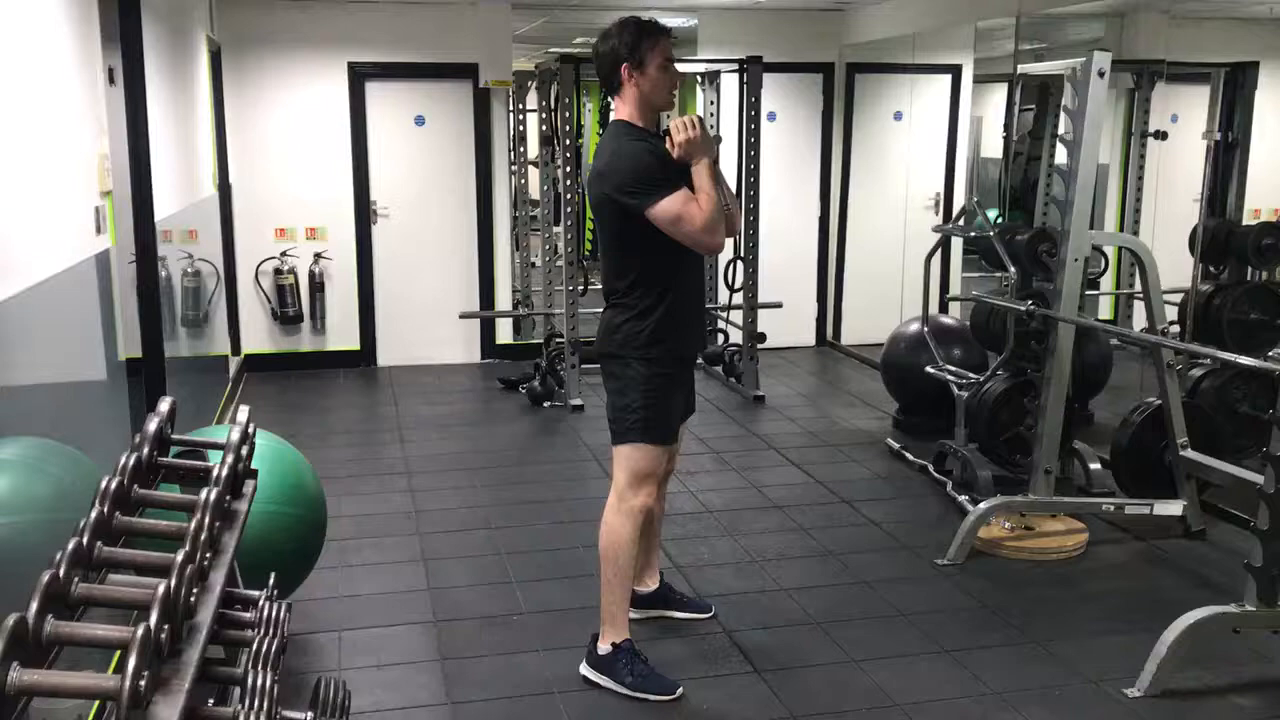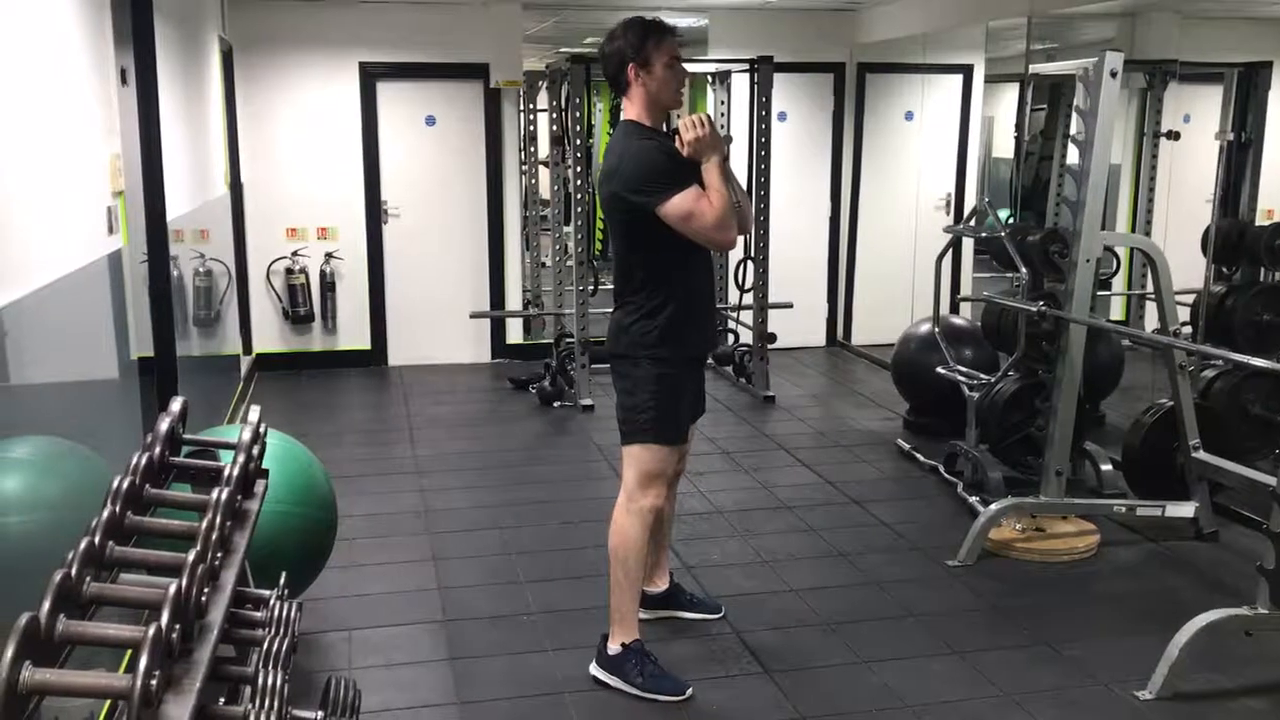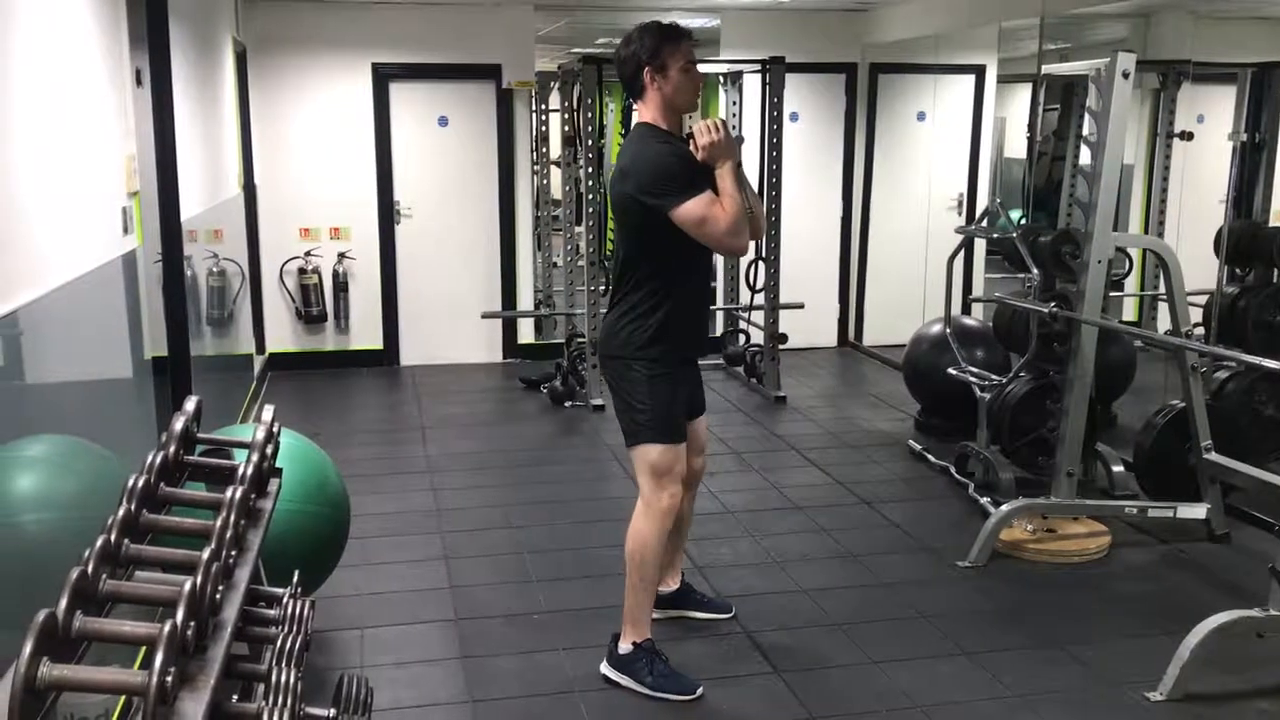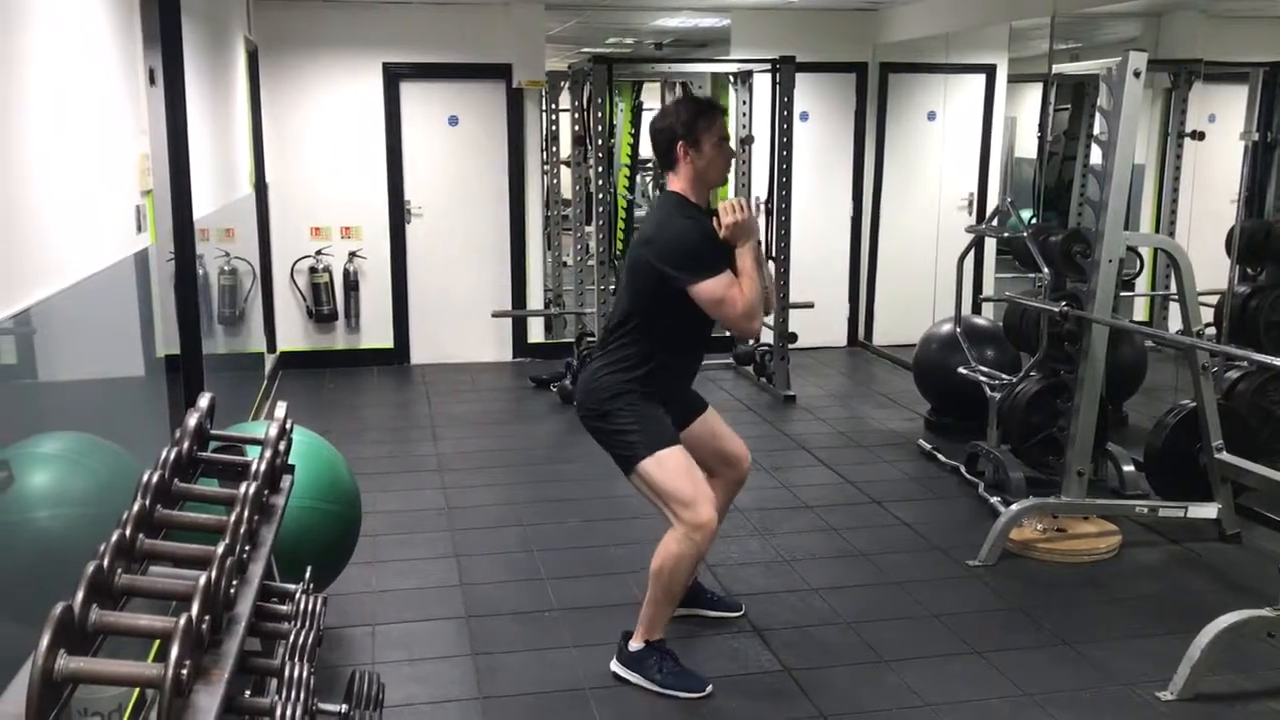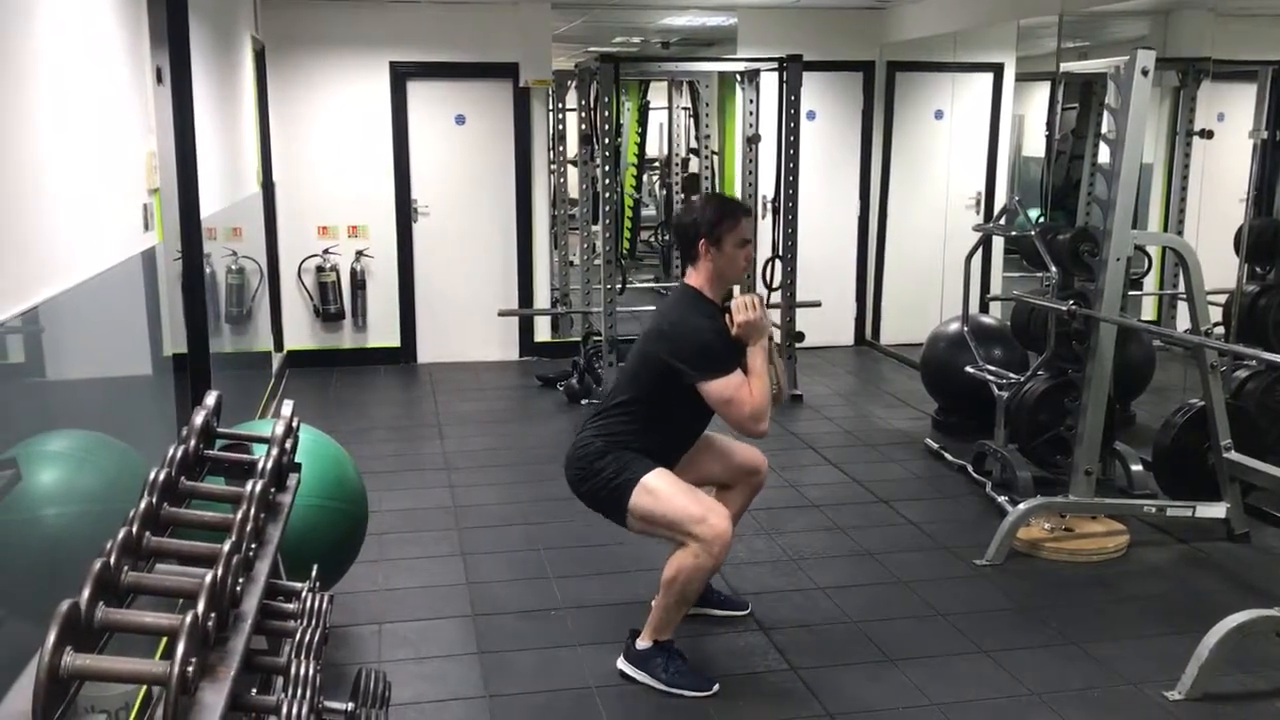
dt=1s
person 1, frame 1
left shoulder: (657, 144)
right shoulder: (627, 156)
left elbow: (729, 222)
right elbow: (707, 234)
left wrist: (703, 161)
right wrist: (700, 161)
left hip: (668, 340)
right hip: (640, 347)
left knee: (659, 472)
right knee: (635, 490)
left ankle: (647, 587)
right ankle: (609, 649)
person 1, frame 2
left shoulder: (666, 145)
right shoulder: (637, 156)
left elbow: (740, 220)
right elbow: (719, 231)
left wrist: (714, 160)
right wrist: (709, 160)
left hip: (677, 338)
right hip: (651, 345)
left knee: (669, 473)
right knee: (644, 491)
left ankle: (657, 587)
right ankle: (619, 649)
person 1, frame 3
left shoulder: (678, 148)
right shoulder: (652, 158)
left elbow: (753, 228)
right elbow: (731, 237)
left wrist: (726, 165)
right wrist: (723, 165)
left hip: (671, 343)
right hip: (641, 350)
left knee: (692, 467)
right knee: (662, 492)
left ankle: (669, 587)
right ankle: (630, 650)
person 1, frame 4
left shoulder: (699, 220)
right shoulder: (676, 232)
left elbow: (756, 307)
right elbow: (746, 321)
left wrist: (744, 243)
right wrist: (744, 244)
left hip: (659, 383)
right hip: (618, 395)
left knee: (734, 464)
right knee: (698, 514)
left ankle: (682, 587)
right ankle: (640, 649)
person 1, frame 5
left shoulder: (705, 310)
right shoulder: (691, 327)
left elbow: (757, 407)
right elbow: (755, 421)
left wrist: (751, 340)
right wrist: (756, 343)
left hip: (648, 447)
right hip: (603, 461)
left knee: (751, 468)
right knee: (712, 529)
left ankle: (687, 587)
right ankle: (647, 649)
